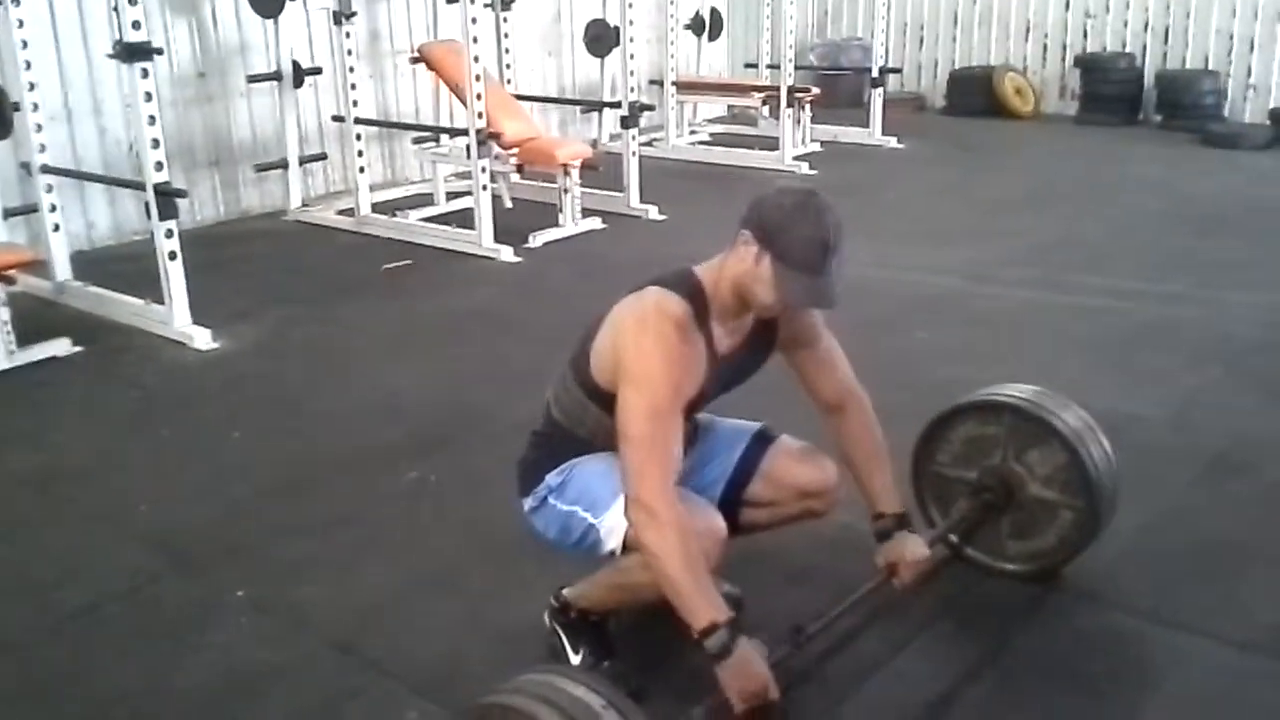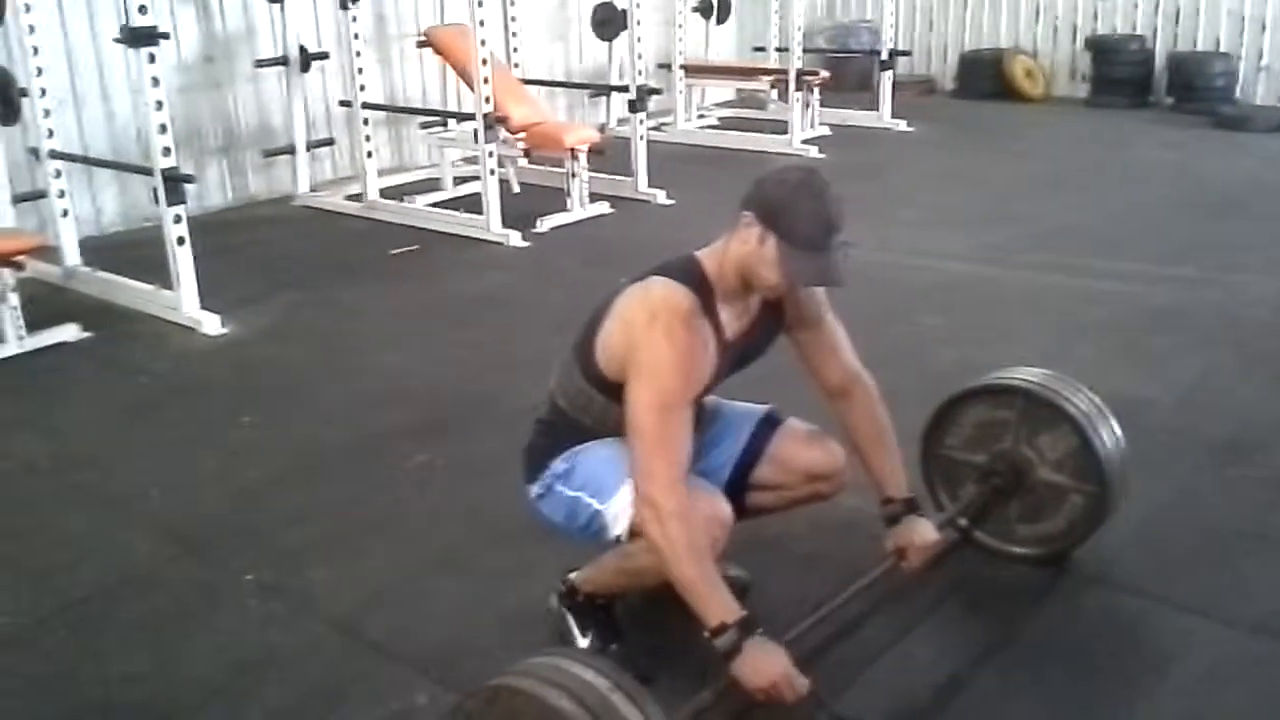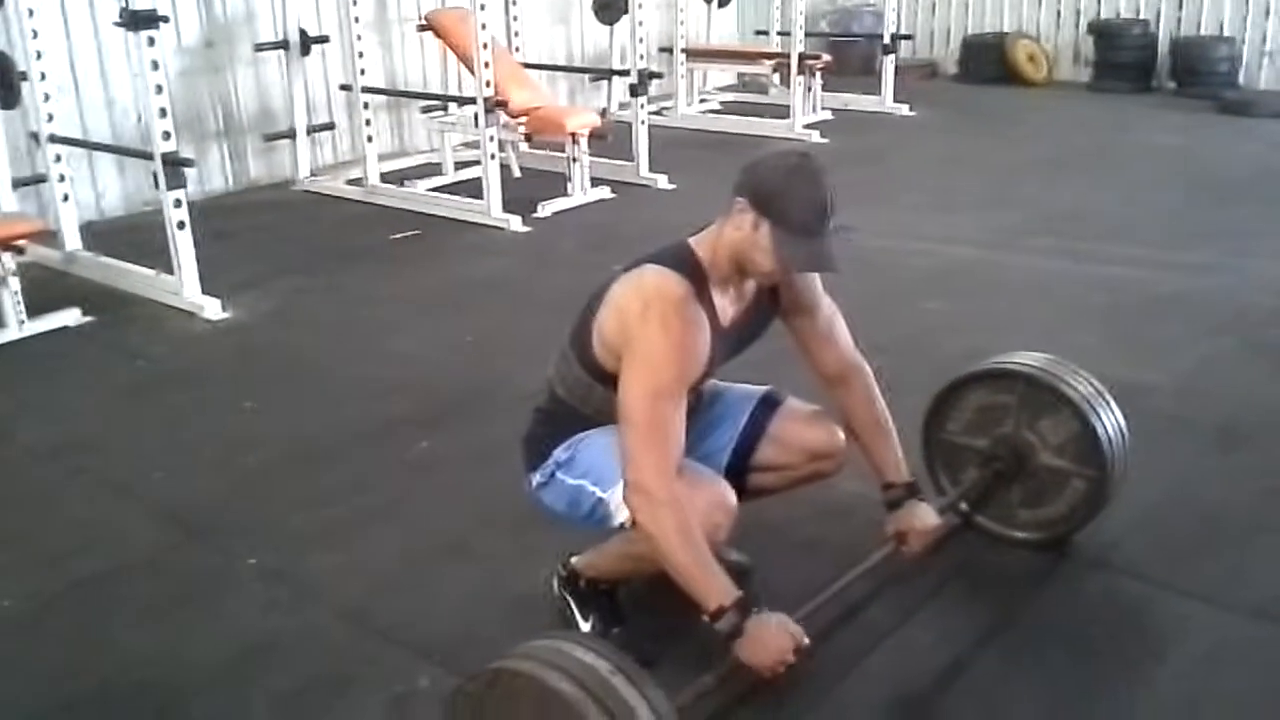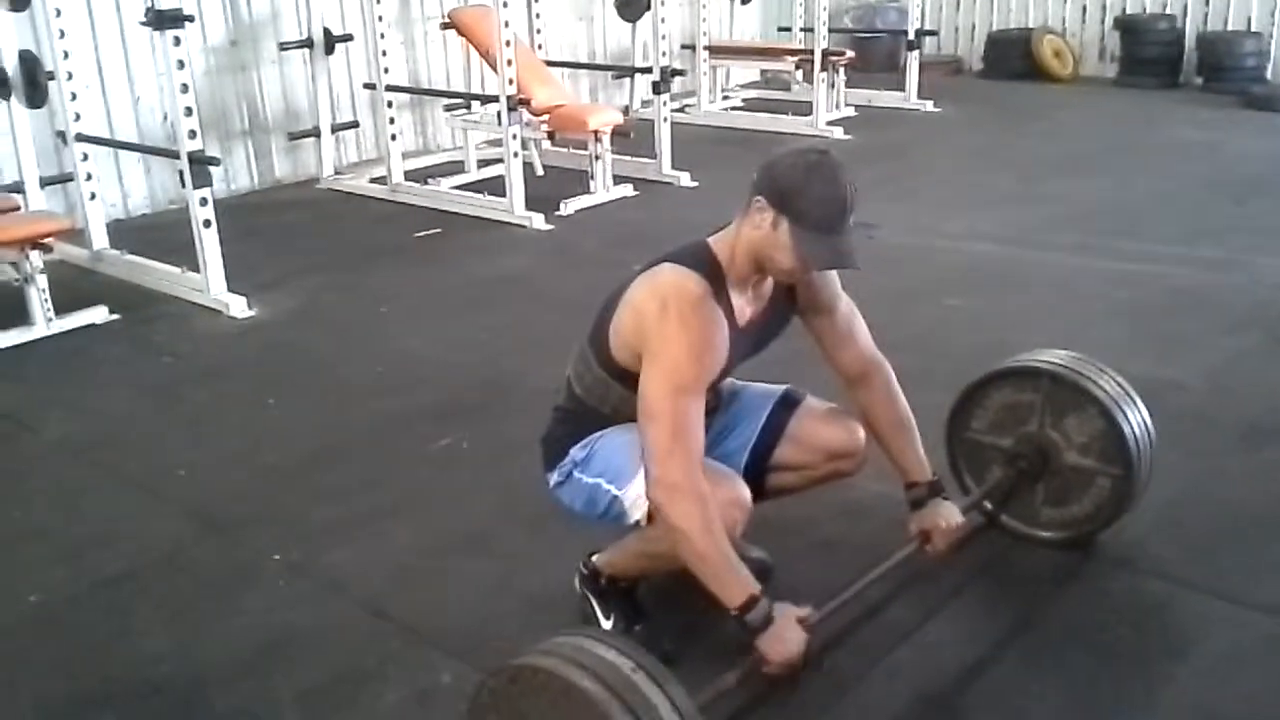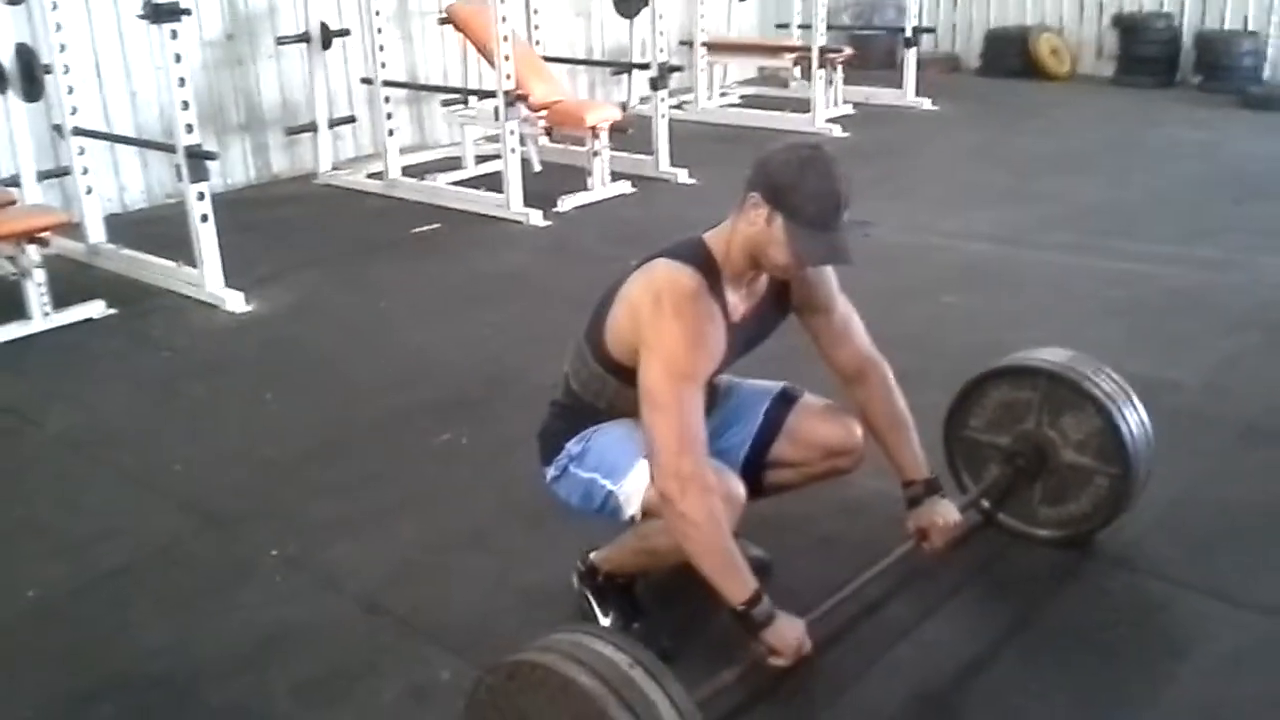
dt=0.3s
person 1, frame 1
left shoulder: (786, 305)
right shoulder: (664, 331)
left elbow: (845, 403)
right elbow: (651, 506)
left wrist: (893, 524)
right wrist: (725, 646)
right hip: (567, 471)
left knee: (816, 483)
right knee: (700, 535)
left ankle: (684, 574)
right ankle: (576, 609)
person 1, frame 2
left shoulder: (789, 288)
right shoulder: (672, 320)
left elbow: (851, 387)
right elbow: (659, 501)
left wrist: (901, 508)
right wrist: (739, 640)
right hip: (575, 458)
left knee: (822, 465)
right knee: (704, 522)
left ankle: (684, 560)
right ankle: (583, 592)
person 1, frame 3
left shoulder: (783, 272)
right shoulder: (666, 308)
left elbow: (847, 372)
right elbow: (649, 491)
left wrist: (902, 494)
right wrist: (739, 621)
right hip: (574, 446)
left knee: (823, 443)
right knee: (710, 510)
left ankle: (691, 538)
right ankle: (584, 577)
person 1, frame 4
left shoulder: (802, 274)
right shoulder: (684, 306)
left elbow: (867, 372)
right elbow: (673, 488)
left wrist: (925, 492)
right wrist: (759, 618)
right hip: (591, 445)
left knee: (844, 443)
right knee: (723, 505)
left ankle: (710, 542)
right ankle: (604, 575)
person 1, frame 5
left shoulder: (800, 271)
right shoulder: (679, 301)
left elbow: (863, 369)
right elbow: (681, 483)
left wrist: (922, 489)
right wrist: (760, 615)
right hip: (589, 439)
left knee: (840, 441)
right knee: (716, 496)
left ankle: (712, 535)
right ankle: (602, 572)
